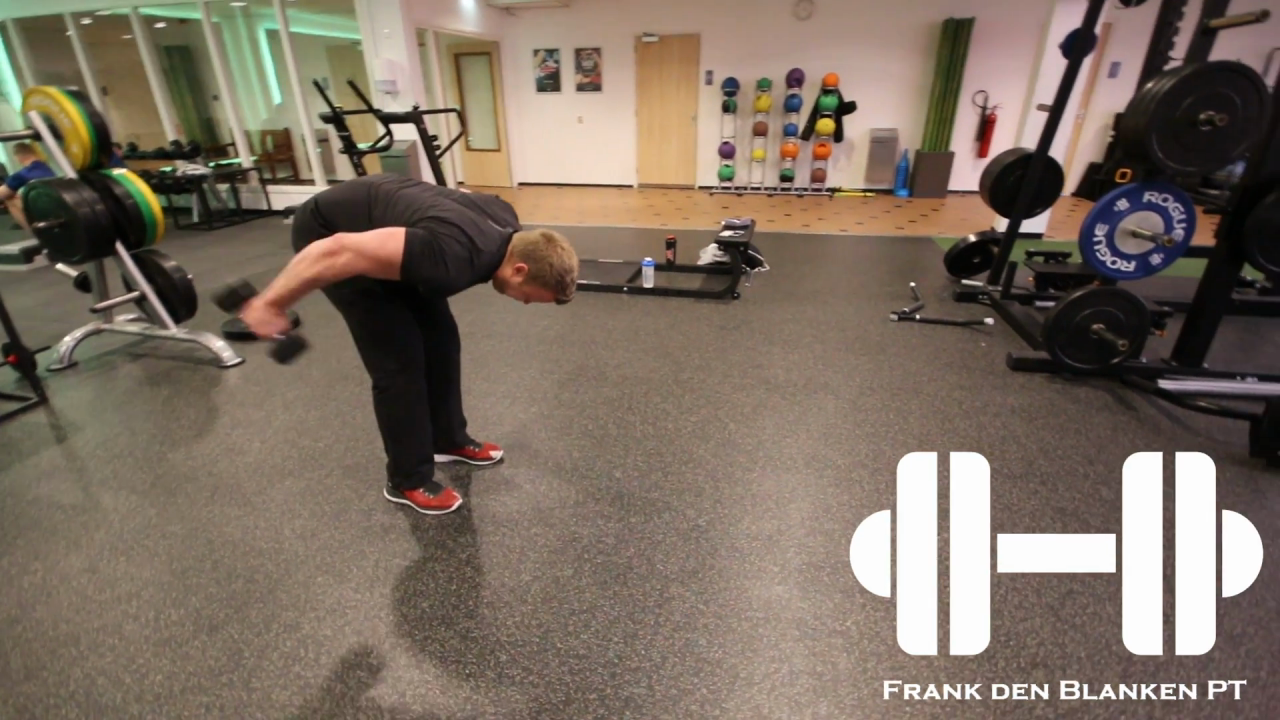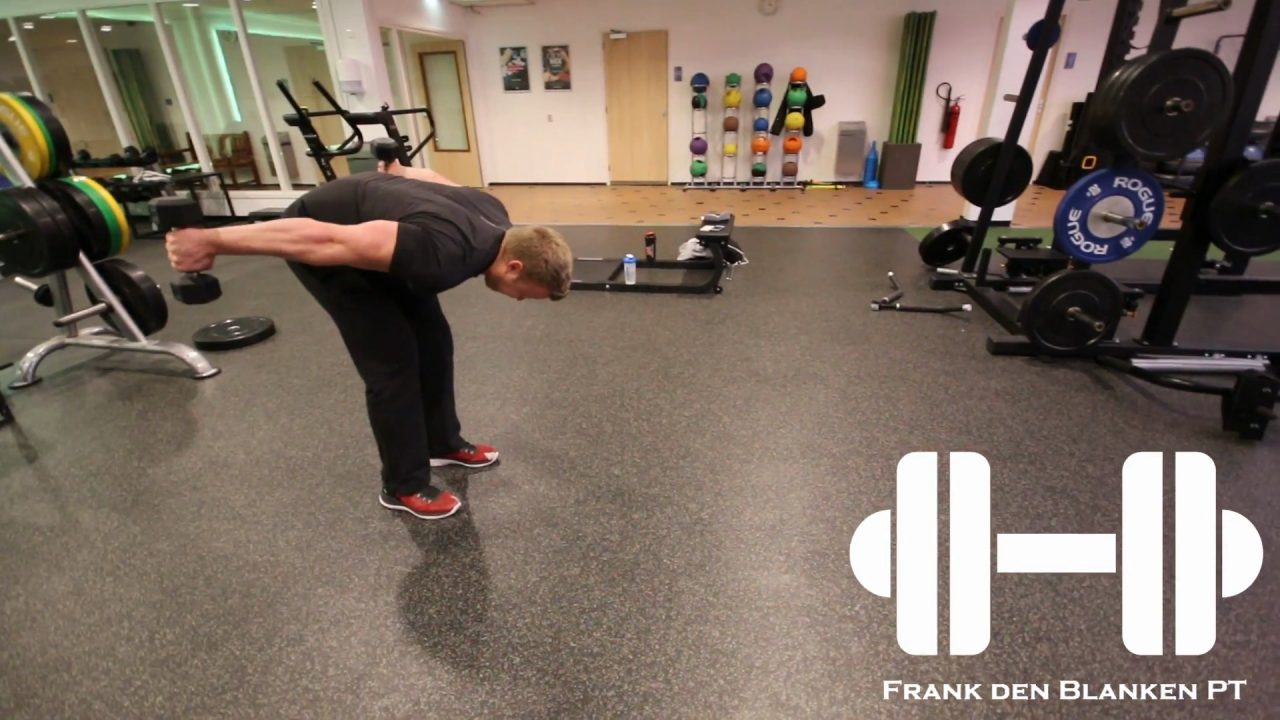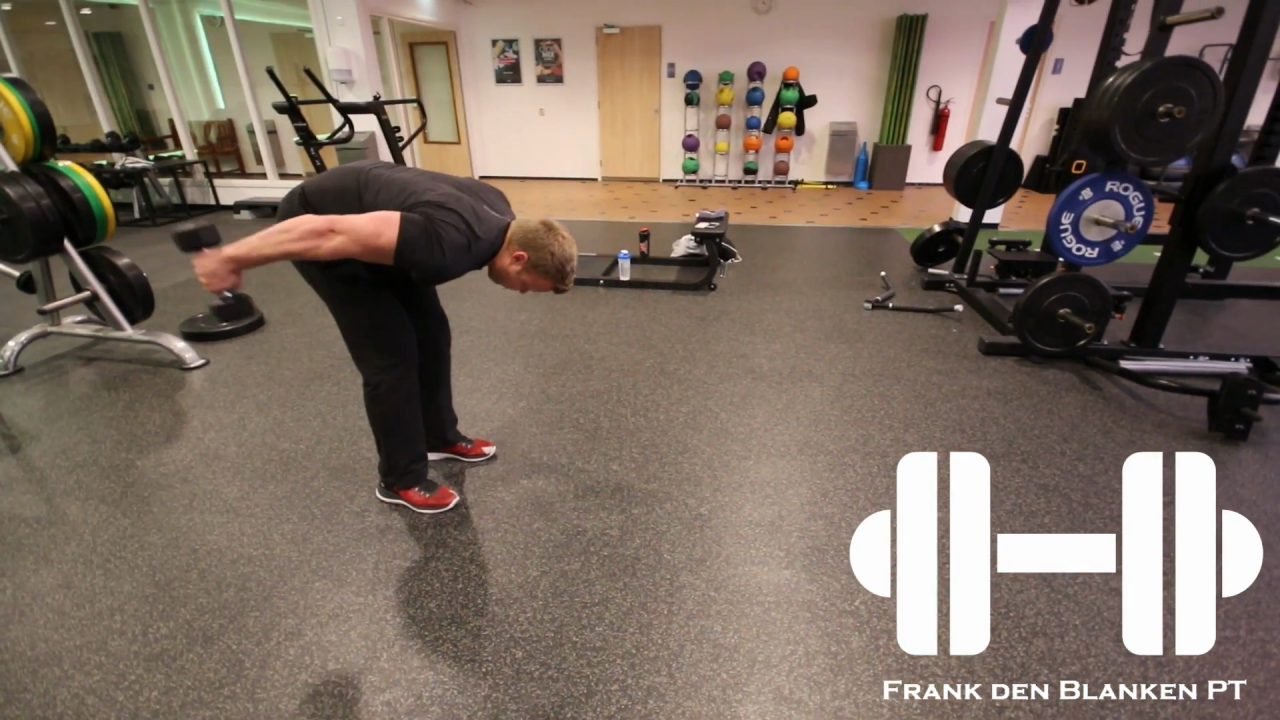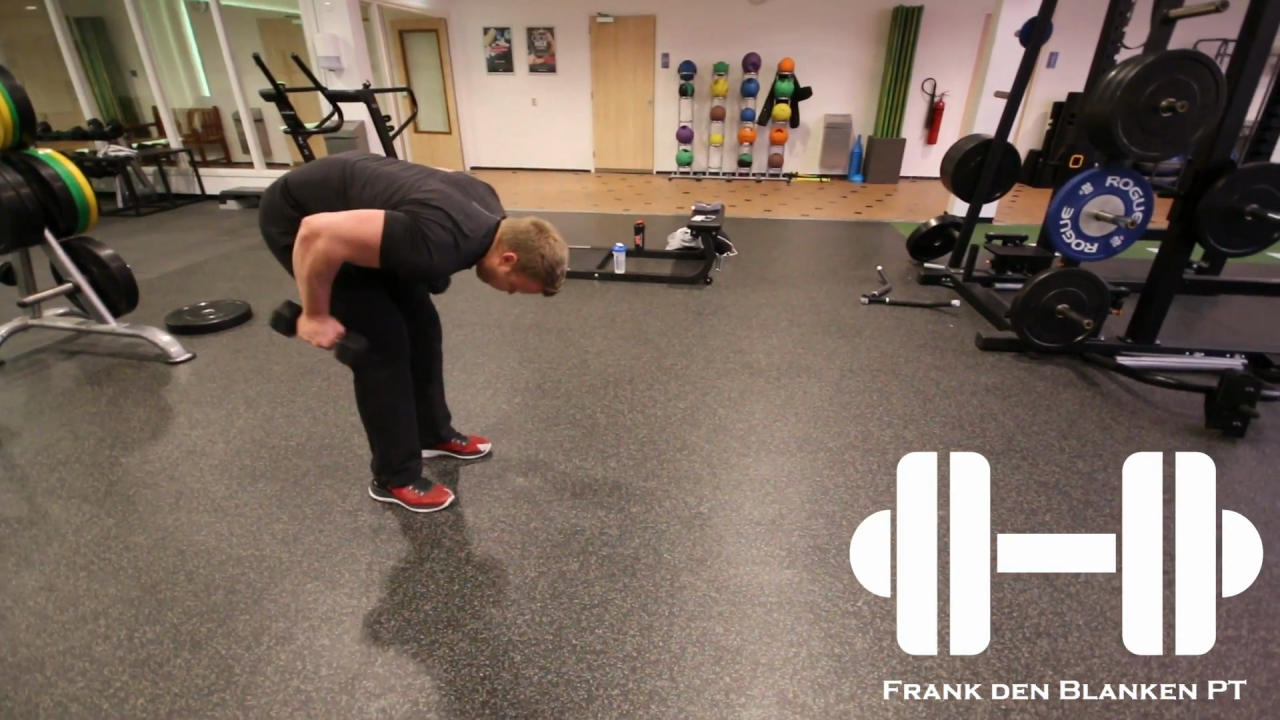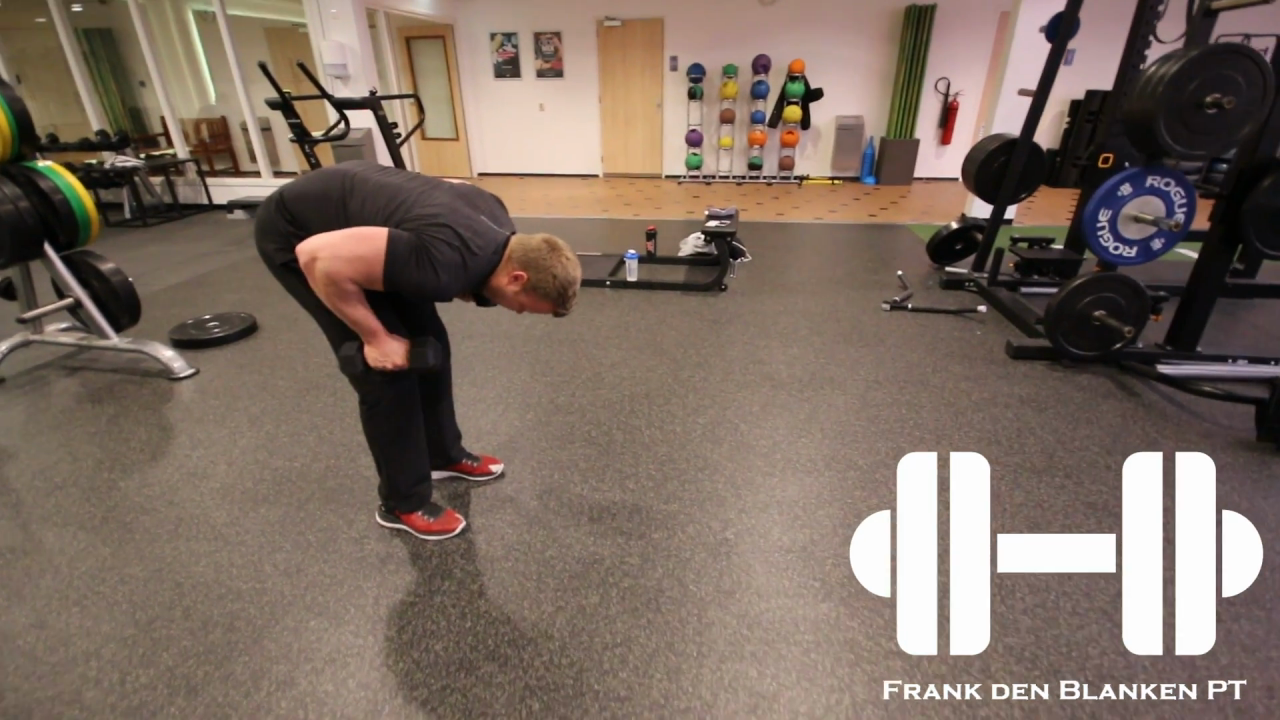
dt=0.5s
person 1, frame 1
left shoulder: (507, 226)
right shoulder: (452, 260)
left elbow: (461, 195)
right elbow: (340, 251)
right wrist: (272, 305)
left hip: (377, 216)
right hip: (328, 231)
left knee: (440, 337)
right knee: (400, 358)
left ankle: (449, 439)
right ankle: (408, 482)
person 1, frame 2
left shoulder: (493, 219)
right shoulder: (442, 257)
left elbow: (426, 176)
right elbow: (324, 240)
left wrist: (396, 169)
right wrist: (212, 242)
left hip: (363, 208)
right hip: (322, 232)
left knee: (433, 339)
right knee: (393, 360)
left ankle: (443, 443)
right ankle: (405, 486)
person 1, frame 3
left shoulder: (499, 213)
right shoulder: (448, 247)
right elbow: (328, 232)
right wrist: (230, 261)
left hip: (359, 205)
right hip: (322, 219)
left knee: (430, 333)
right knee: (392, 352)
left ankle: (440, 437)
right ankle: (401, 480)
person 1, frame 4
left shoulder: (488, 212)
right shoulder: (437, 245)
right elbow: (318, 232)
right wrist: (316, 315)
left hip: (347, 196)
right hip: (296, 214)
left knee: (421, 327)
right knee: (384, 345)
left ankle: (432, 435)
right ankle: (395, 478)
person 1, frame 5
left shoulder: (496, 223)
right shoulder: (444, 264)
left elbow: (451, 184)
right elbow: (317, 256)
right wrist: (375, 337)
right hip: (294, 231)
left knee: (427, 342)
right knee: (389, 367)
left ankle: (444, 454)
right ankle: (404, 503)
